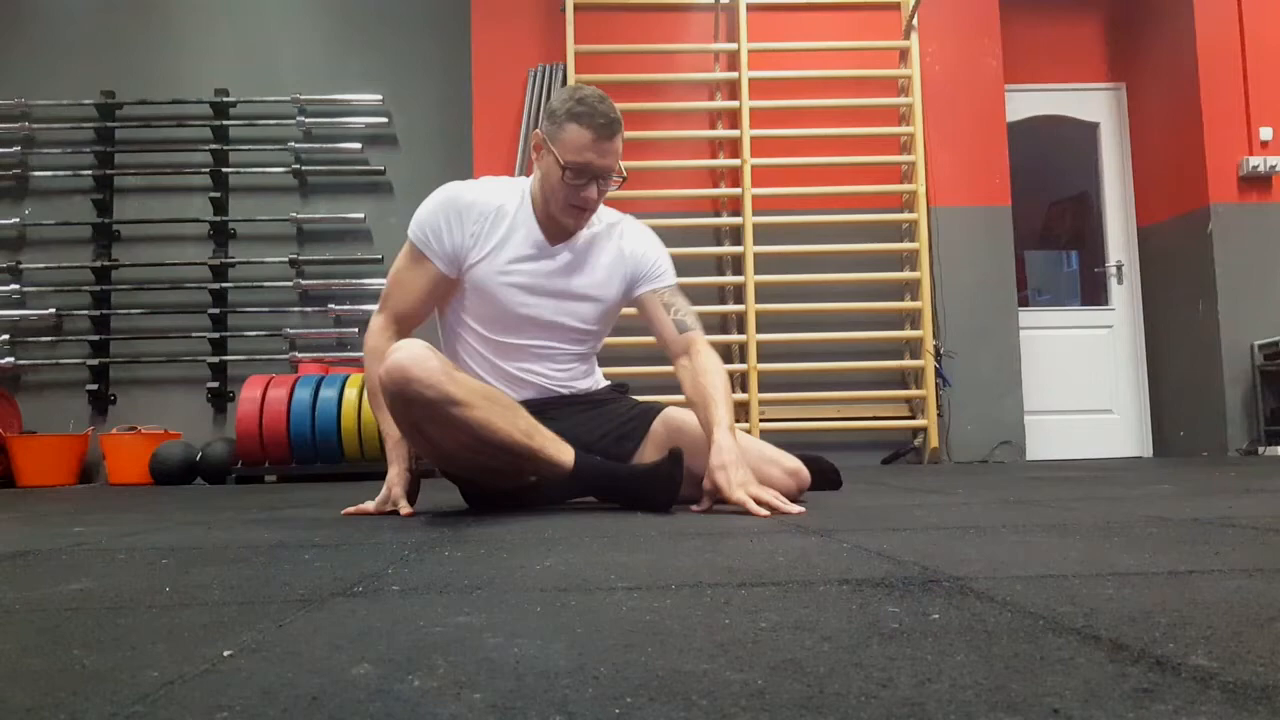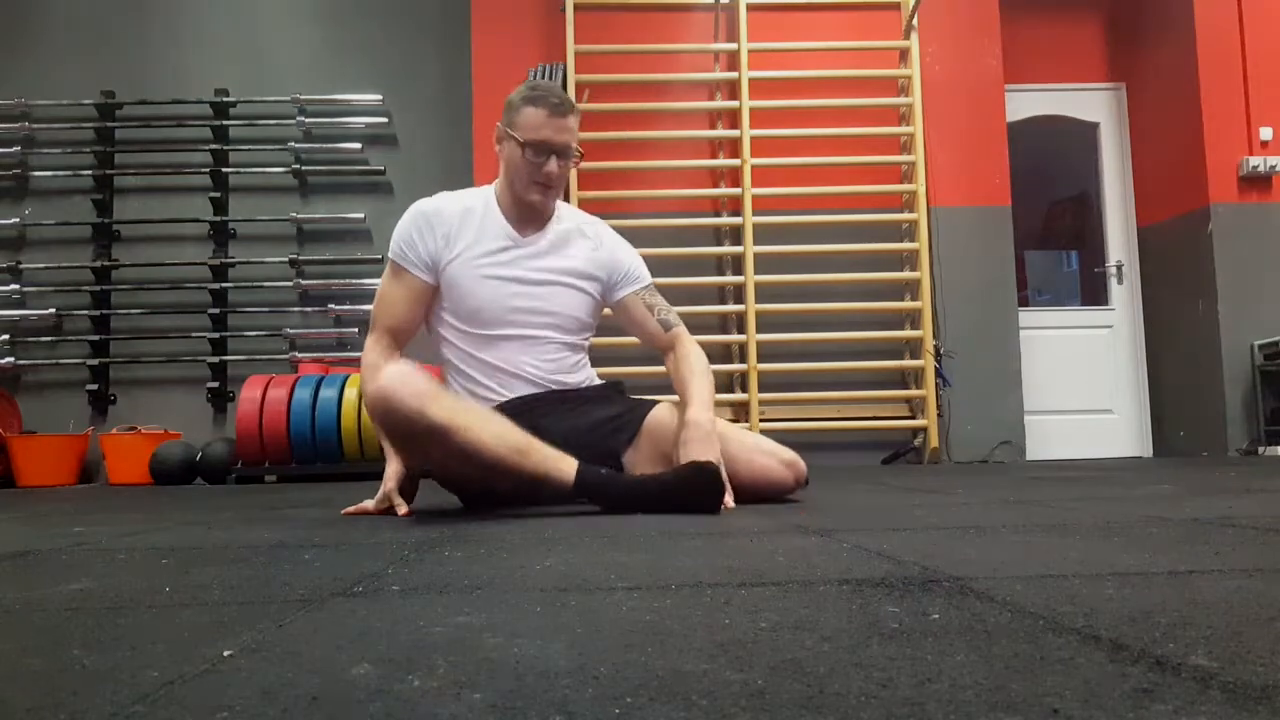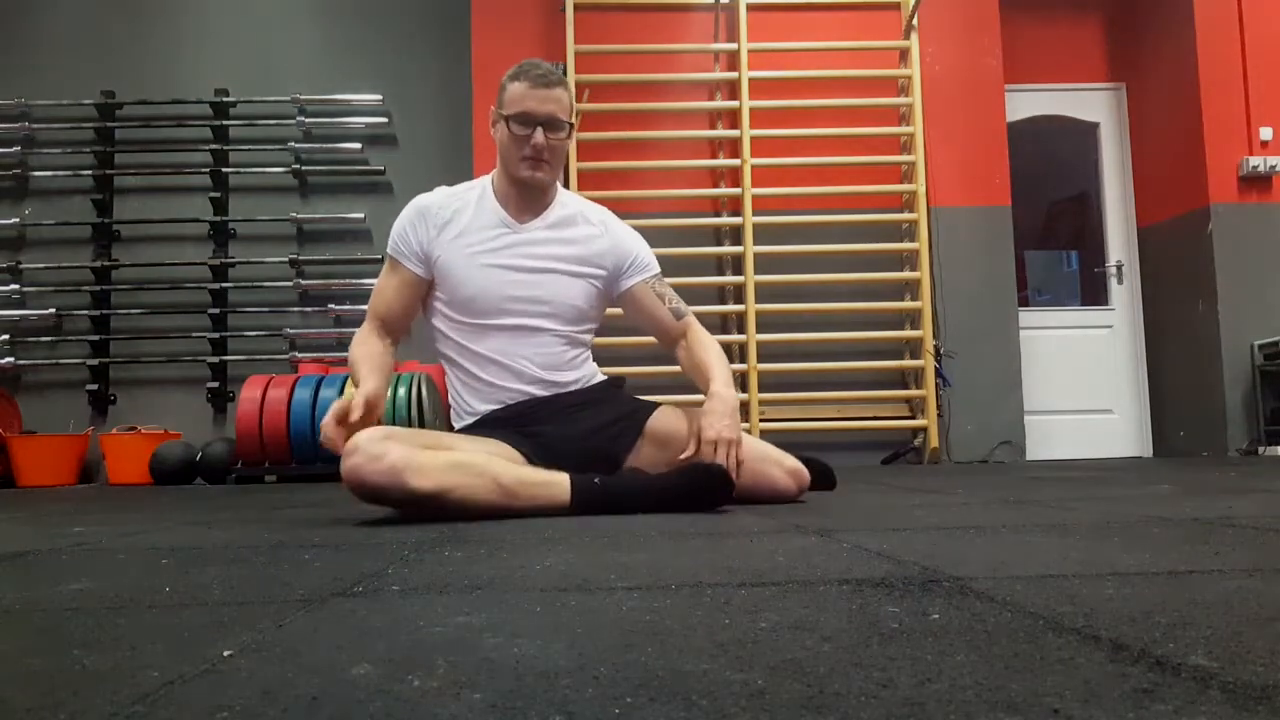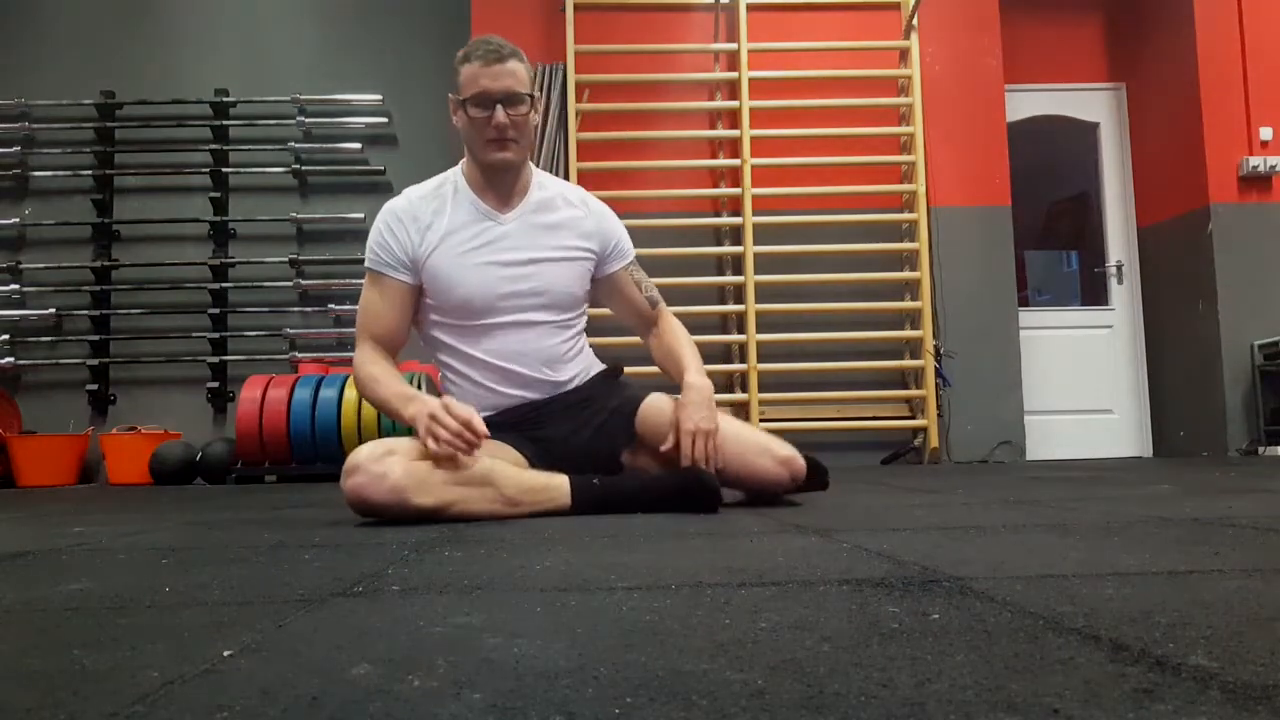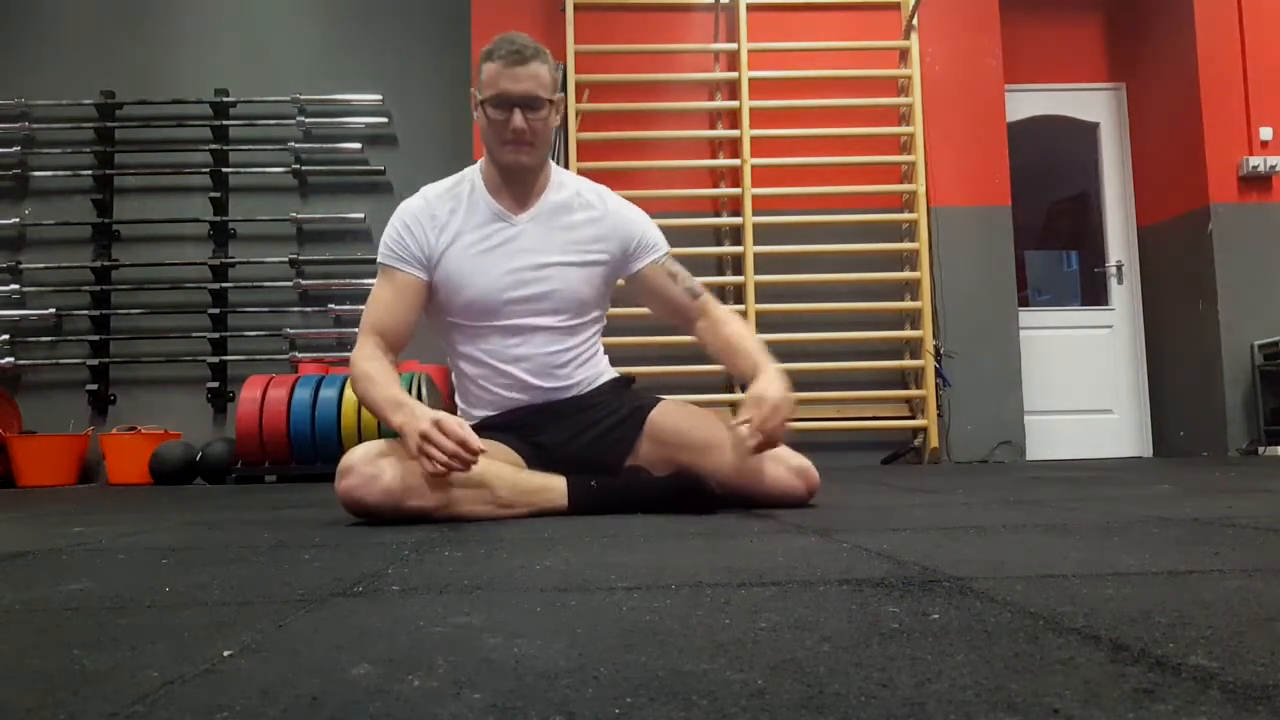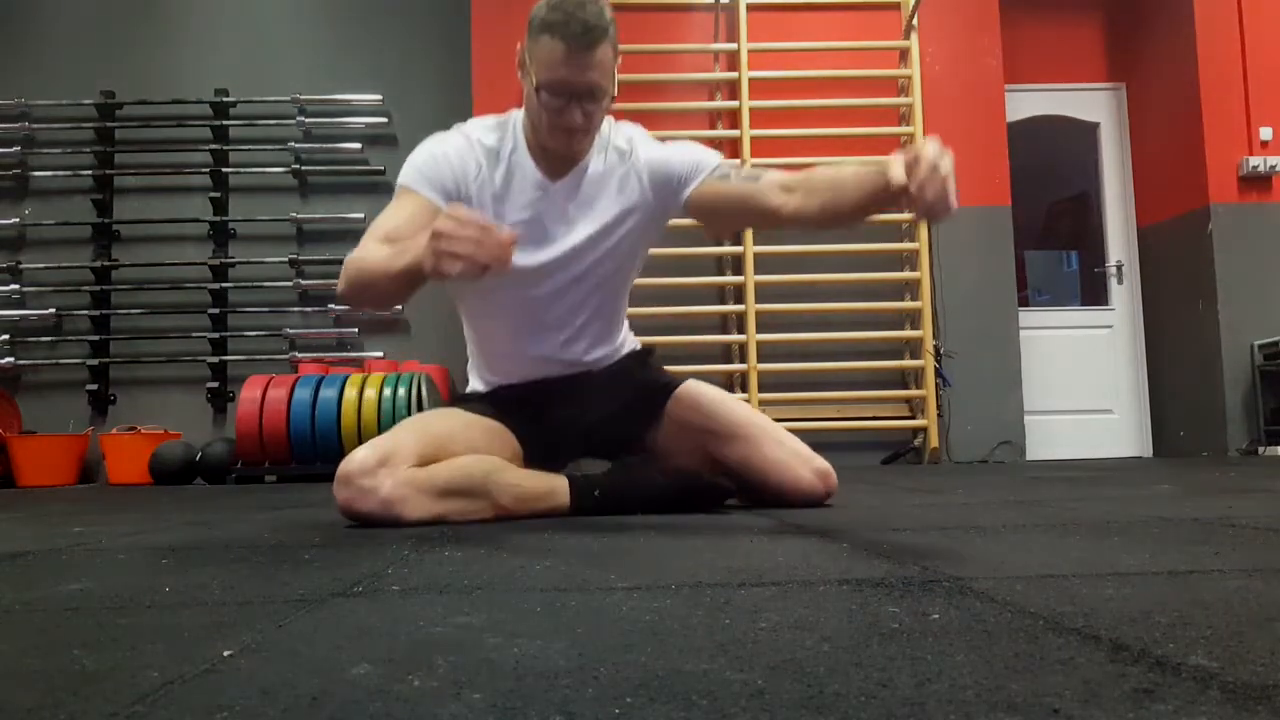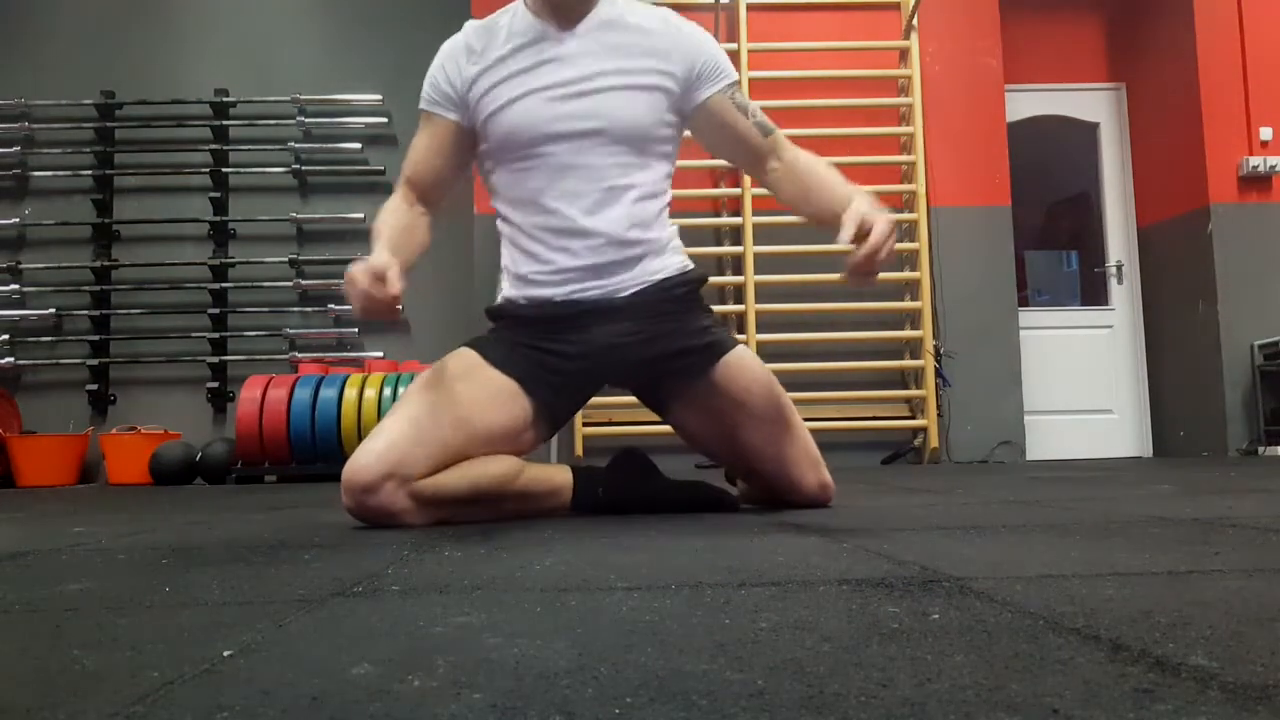
dt=0.5s
person 1, frame 1
left shoulder: (631, 243)
right shoulder: (461, 209)
left elbow: (691, 350)
right elbow: (388, 328)
left wrist: (725, 448)
right wrist: (399, 462)
left hip: (596, 416)
right hip: (491, 440)
left knee: (787, 478)
right knee: (407, 364)
right ankle: (611, 479)
person 1, frame 2
left shoulder: (601, 244)
right shoulder: (435, 222)
left elbow: (677, 343)
right elbow: (383, 345)
left wrist: (699, 421)
right wrist: (398, 458)
left hip: (591, 413)
right hip: (491, 440)
left knee: (783, 470)
right knee: (394, 389)
right ankle: (613, 486)
person 1, frame 3
left shoulder: (606, 233)
right shoulder: (431, 217)
left elbow: (684, 332)
right elbow: (379, 331)
left wrist: (720, 393)
right wrist: (367, 387)
left hip: (597, 412)
right hip: (494, 435)
left knee: (786, 477)
right knee: (363, 458)
right ankle: (612, 490)
person 1, frame 4
left shoulder: (587, 214)
right shoulder: (407, 219)
left elbow: (655, 320)
right elbow: (372, 353)
left wrist: (696, 382)
right wrist: (419, 407)
left hip: (596, 403)
right hip: (495, 434)
left knee: (782, 467)
right knee: (366, 476)
right ankle: (618, 491)
person 1, frame 5
left shoulder: (610, 214)
right shoulder: (425, 217)
left elbow: (703, 312)
right elbow: (372, 349)
left wrist: (765, 370)
right wrist: (409, 415)
left hip: (604, 408)
right hip: (497, 435)
left knee: (792, 478)
right knee: (360, 477)
right ankle: (613, 491)
person 1, frame 6
left shoulder: (649, 165)
right shoulder: (454, 159)
left elbow: (787, 198)
right elbow: (357, 280)
left wrist: (892, 177)
right wrist: (423, 254)
left hip: (618, 380)
right hip: (505, 402)
left knee: (810, 482)
right knee: (364, 486)
right ankle: (602, 494)
person 1, frame 7
right shoulder: (469, 54)
left elbow: (772, 157)
right elbow: (414, 198)
left wrist: (853, 201)
right wrist: (383, 258)
left hip: (663, 306)
right hip: (536, 324)
left knee: (805, 489)
right knee: (368, 487)
right ankle: (599, 488)
